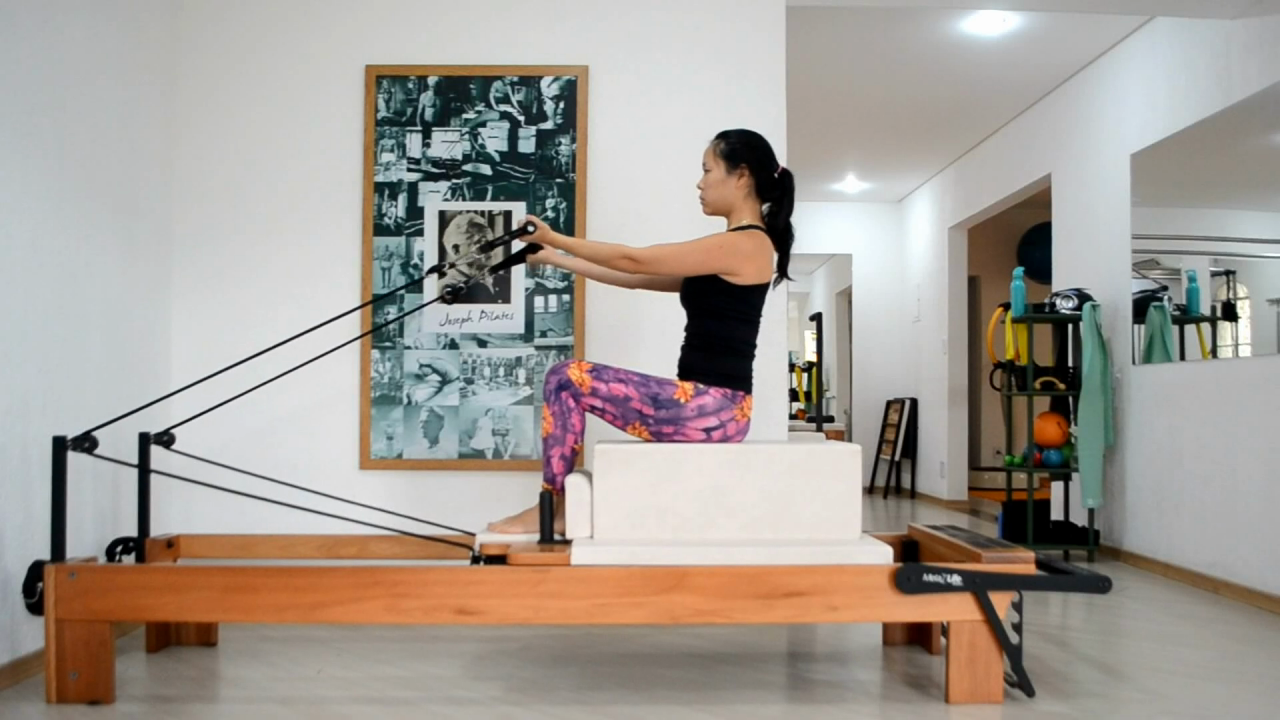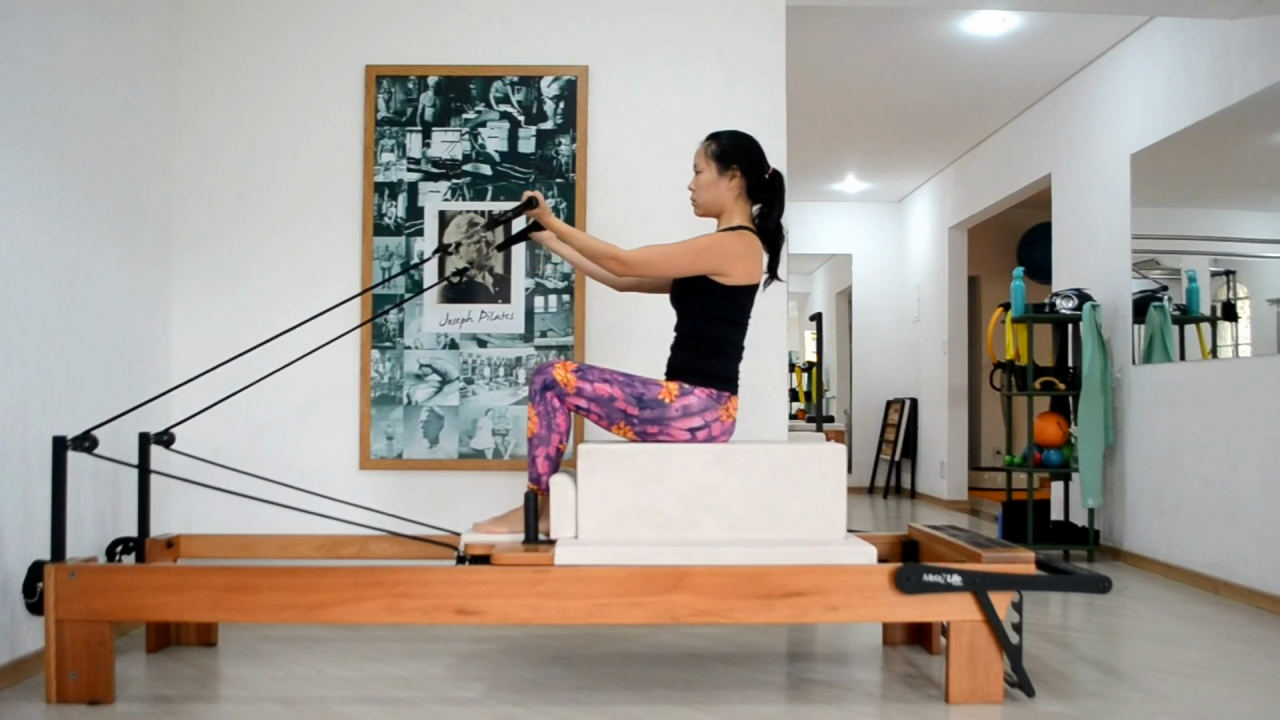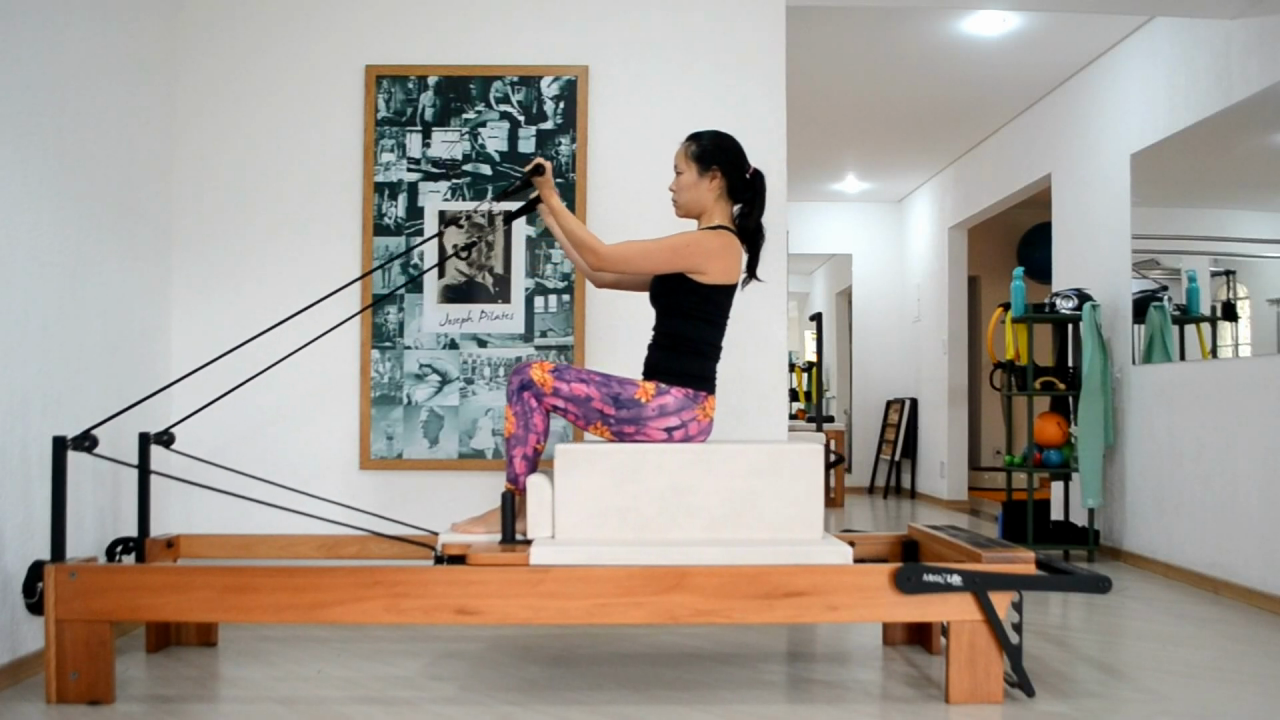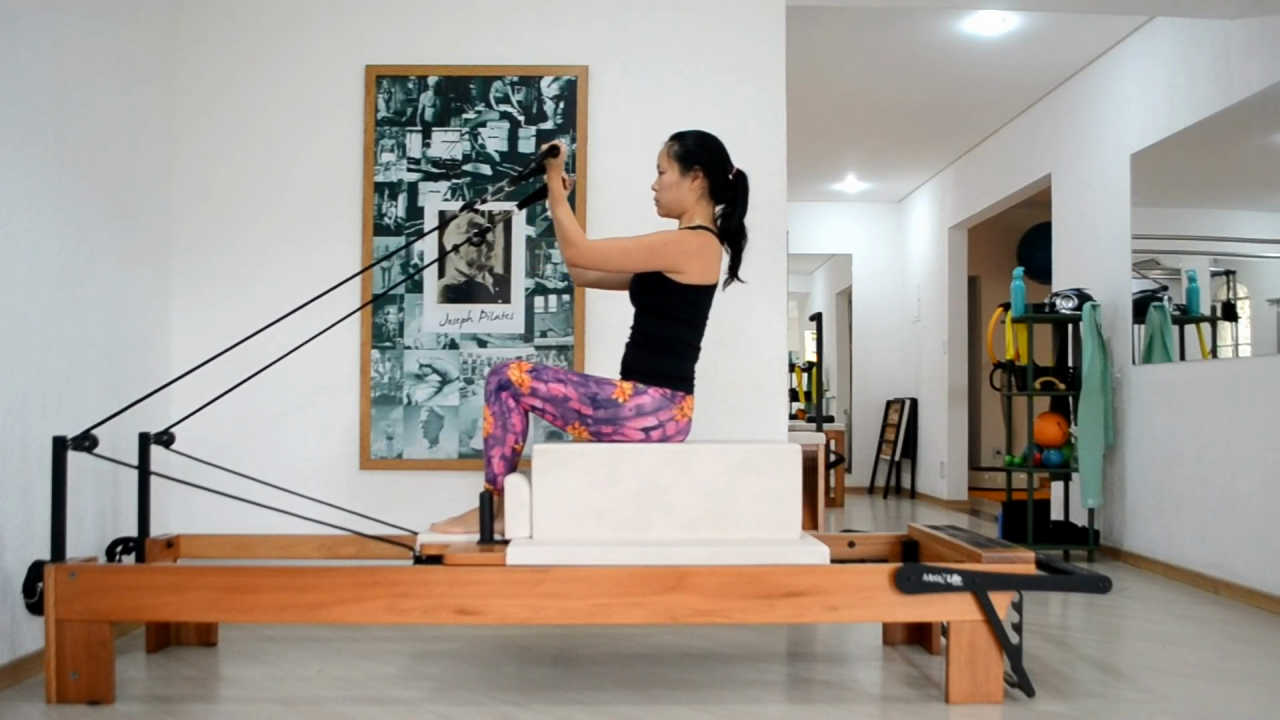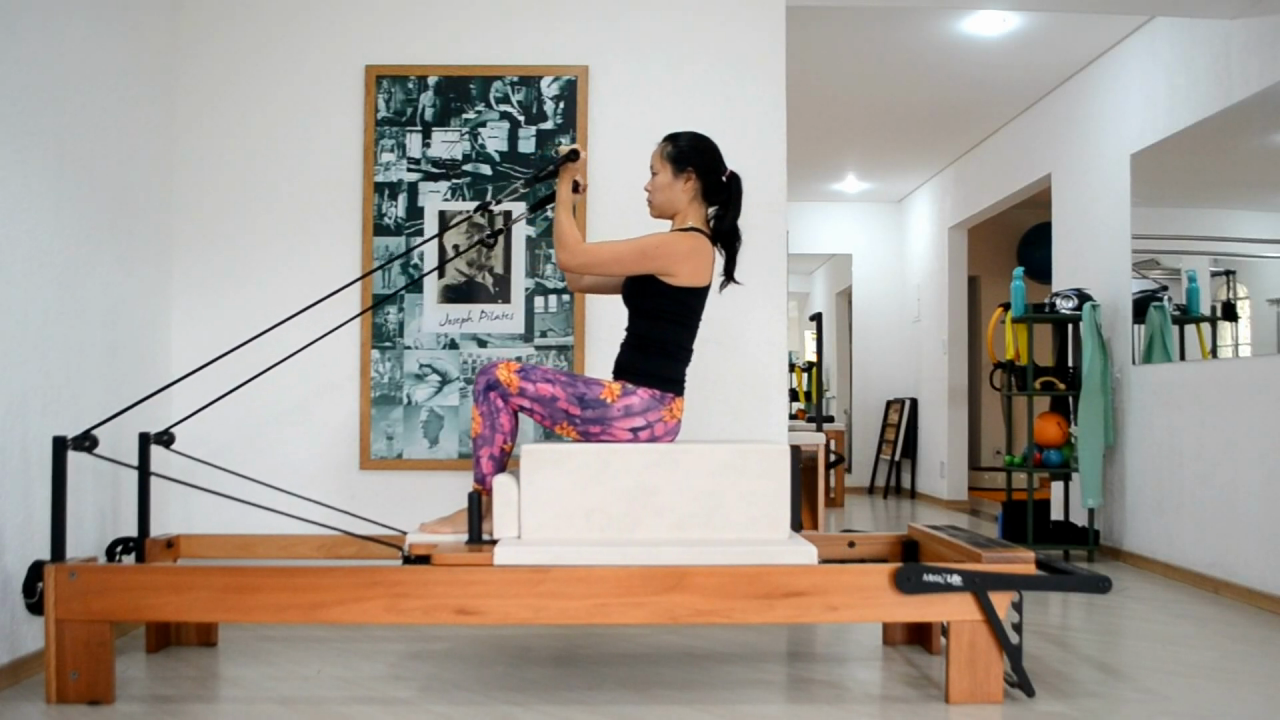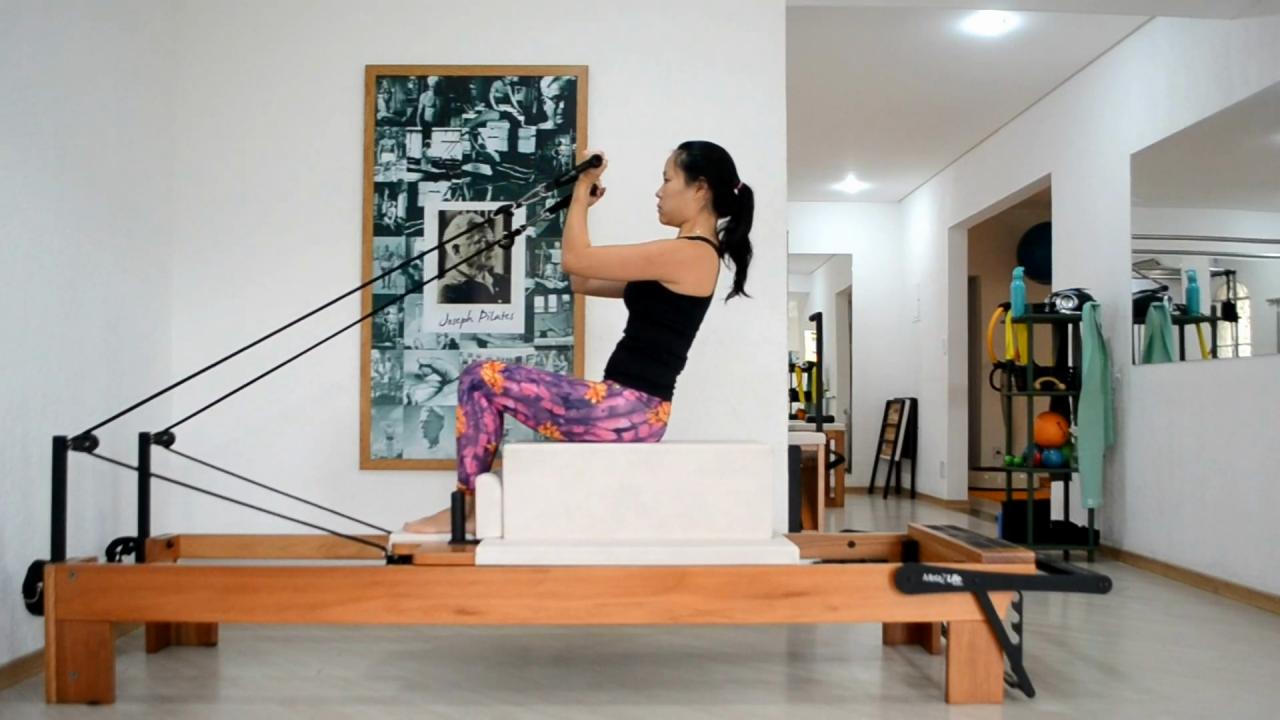
dt=0.7s
person 1, frame 1
left shoulder: (746, 244)
right shoulder: (727, 252)
left elbow: (635, 262)
right elbow: (634, 278)
left wrist: (556, 239)
right wrist: (554, 259)
left hip: (714, 407)
right hip: (705, 404)
left knee: (567, 378)
right knee: (571, 381)
left ankle: (553, 509)
right ankle: (557, 507)
person 1, frame 2
left shoulder: (735, 245)
right shoulder: (718, 253)
left elbow: (624, 263)
right elbow: (623, 280)
left wrist: (553, 222)
right wrist: (553, 242)
left hip: (699, 408)
right hip: (692, 405)
left knee: (553, 378)
right knee: (557, 381)
left ankle: (538, 509)
right ankle: (544, 508)
person 1, frame 3
left shoulder: (714, 244)
right shoulder: (698, 251)
left elbow: (601, 257)
right elbow: (602, 275)
left wrist: (551, 197)
right wrist: (549, 217)
left hip: (675, 408)
right hip: (671, 405)
left knee: (531, 379)
right knee: (538, 382)
left ankle: (516, 508)
right ankle: (522, 505)
person 1, frame 4
left shoulder: (691, 244)
right shoulder: (684, 249)
left elbow: (579, 253)
right elbow: (584, 273)
left wrist: (554, 183)
right wrist: (557, 198)
left hip: (653, 409)
right hip: (652, 406)
left knee: (507, 379)
right knee: (514, 381)
left ankle: (495, 509)
right ankle: (502, 507)
person 1, frame 5
left shoulder: (682, 245)
right shoulder: (678, 248)
left elbow: (571, 258)
right elbow: (580, 278)
left wrist: (565, 184)
right wrist: (566, 201)
left hip: (641, 408)
right hip: (642, 406)
left knee: (496, 379)
right knee: (507, 384)
left ankle: (483, 509)
right ankle: (490, 506)
person 1, frame 6
left shoulder: (687, 254)
right shoulder: (688, 257)
left elbow: (575, 261)
right elbow: (584, 282)
left wrist: (581, 189)
right wrist: (581, 202)
left hip: (628, 411)
right hip: (629, 409)
left knee: (481, 379)
right knee: (488, 382)
left ankle: (467, 508)
right ankle: (474, 507)
